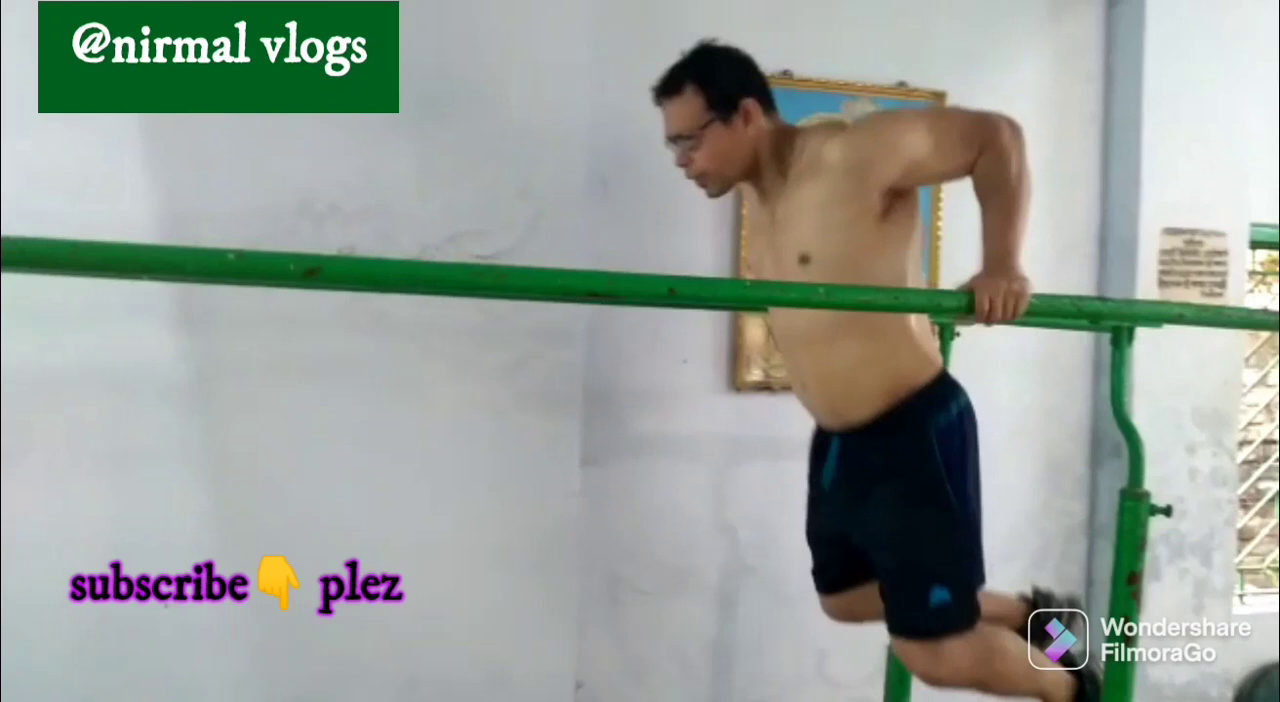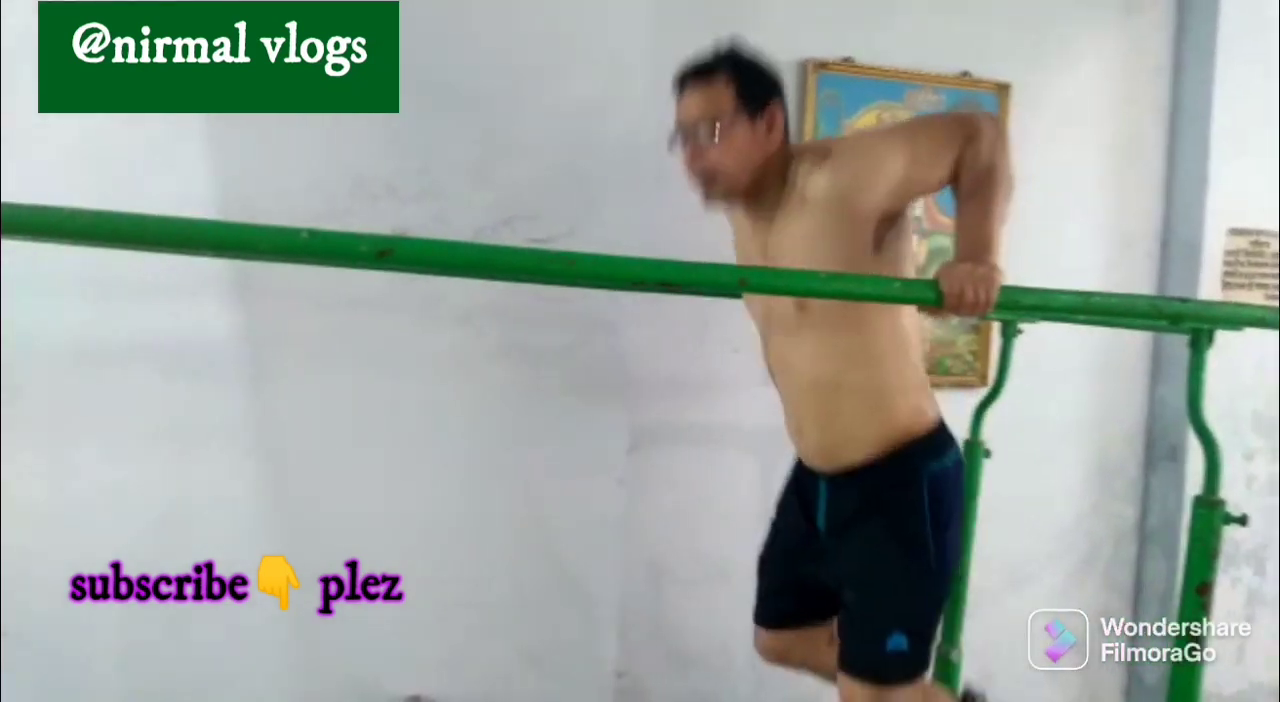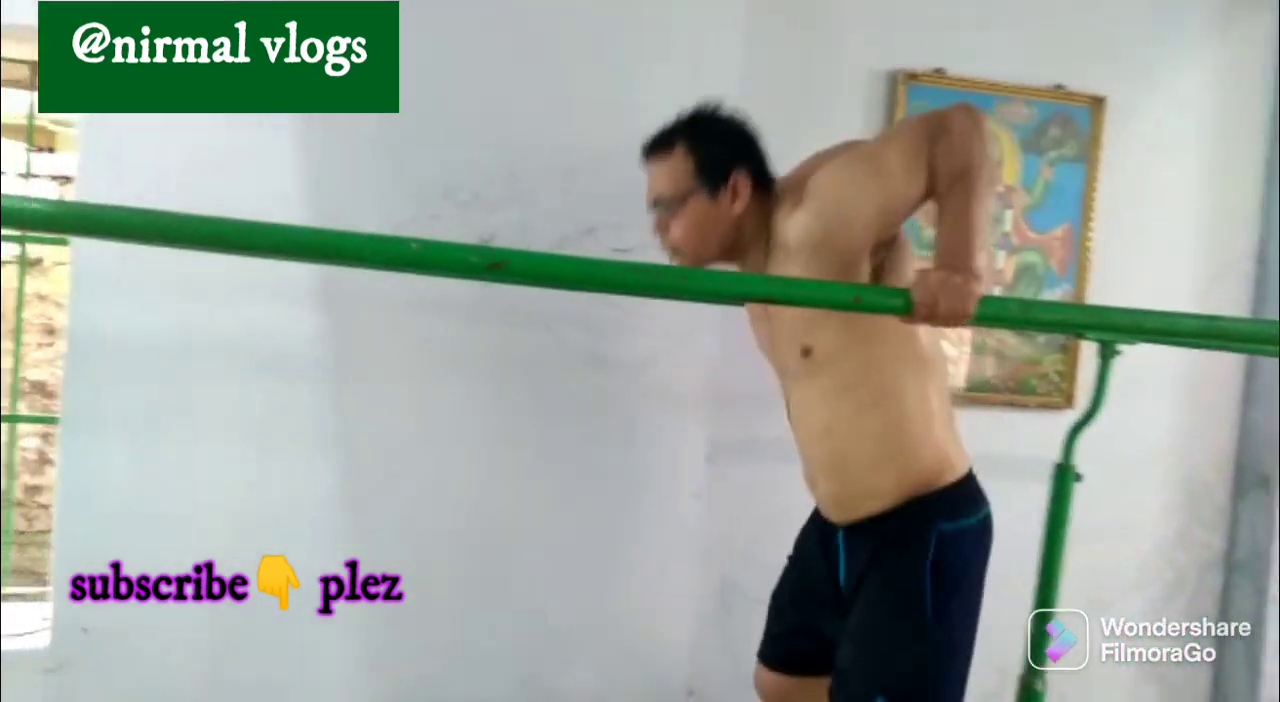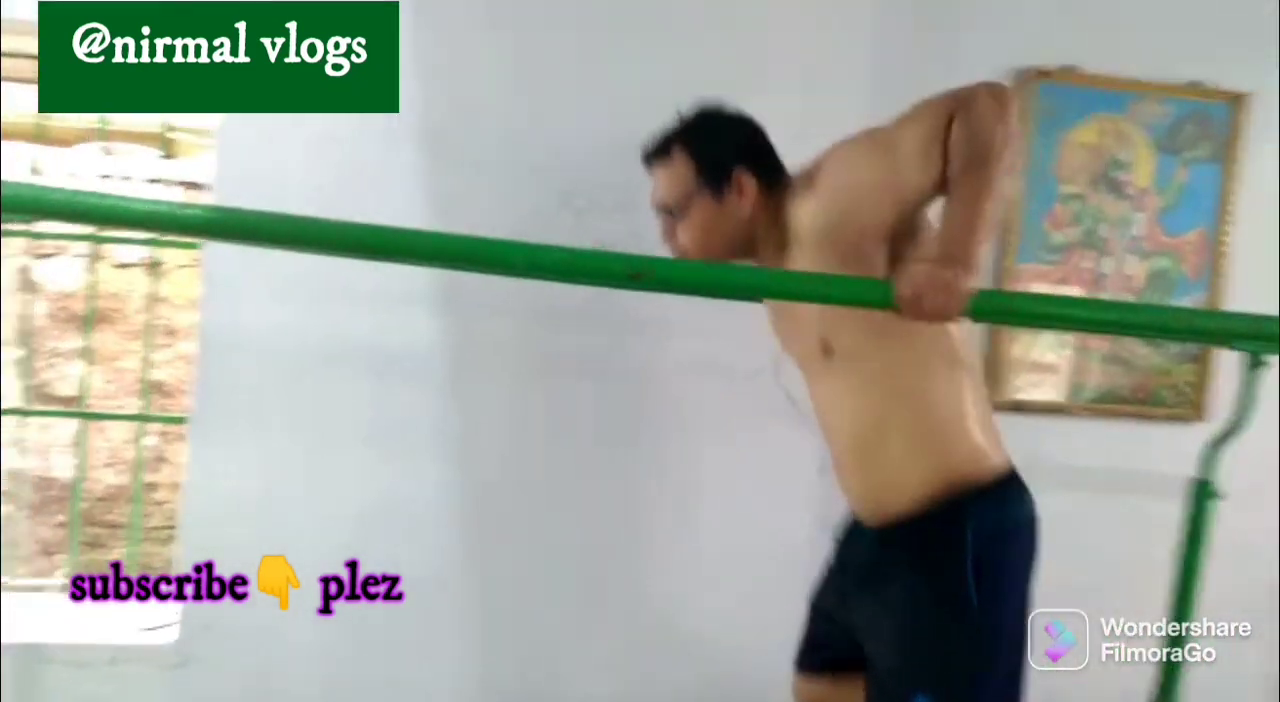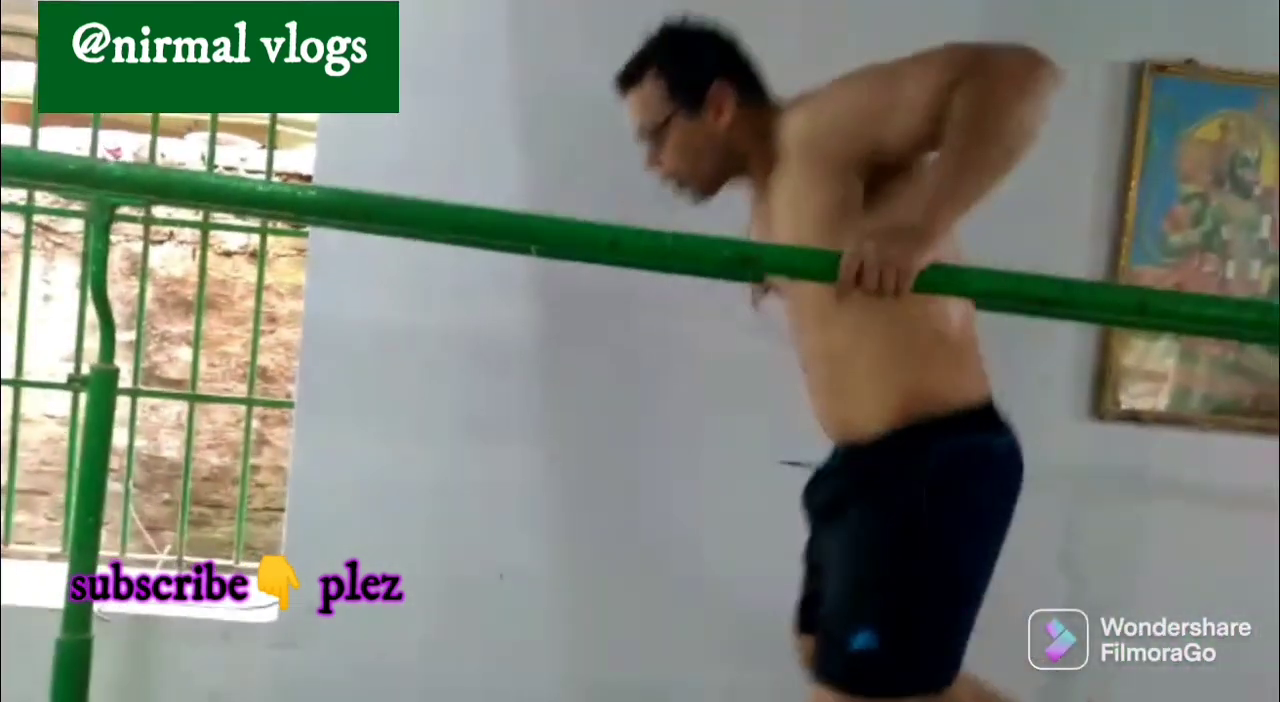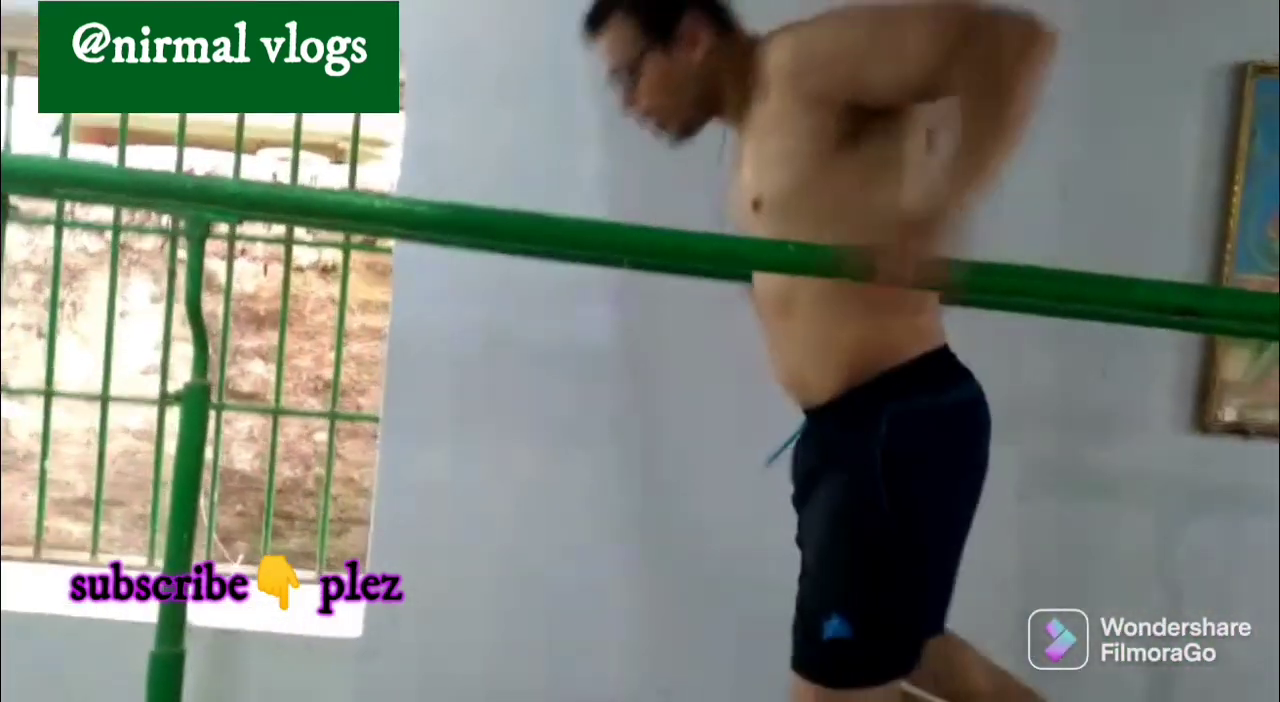
dt=0.5s
person 1, frame 1
left shoulder: (847, 155)
right shoulder: (761, 192)
left elbow: (996, 134)
left wrist: (1002, 263)
left hip: (915, 434)
right hip: (838, 442)
right knee: (844, 598)
right ankle: (1027, 616)
person 1, frame 2
left shoulder: (838, 183)
right shoulder: (747, 211)
left elbow: (979, 134)
left wrist: (980, 257)
left hip: (907, 480)
right hip: (818, 480)
right knee: (781, 640)
person 1, frame 3
left shoulder: (818, 223)
right shoulder: (756, 249)
left elbow: (958, 128)
left wrist: (960, 266)
left hip: (921, 533)
right hip: (840, 530)
person 1, frame 4
left shoulder: (835, 211)
right shoulder: (780, 248)
left elbow: (984, 104)
left wrist: (956, 259)
left hip: (963, 537)
right hip: (880, 536)
person 1, frame 5
left shoulder: (819, 132)
right shoulder: (777, 178)
left elbow: (1020, 73)
left wrist: (921, 222)
left hip: (940, 466)
right hip: (875, 472)
person 1, frame 6
left shoulder: (804, 64)
right shoulder: (770, 103)
right elbow: (921, 114)
left wrist: (935, 214)
left hip: (896, 427)
right hip: (853, 430)
